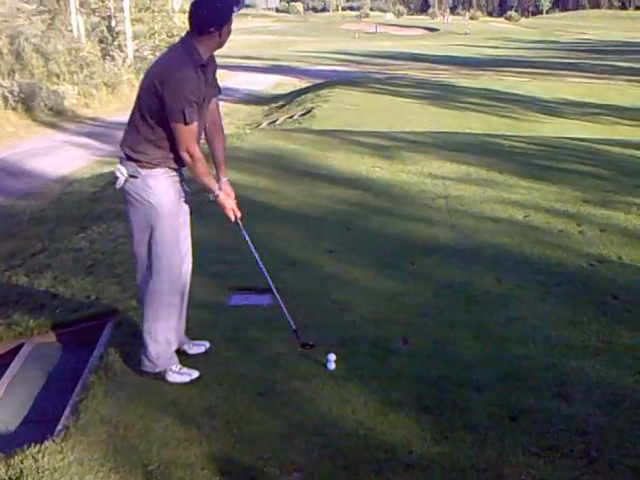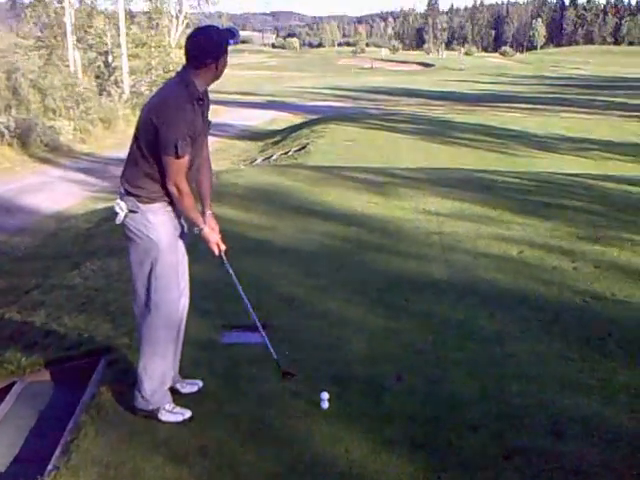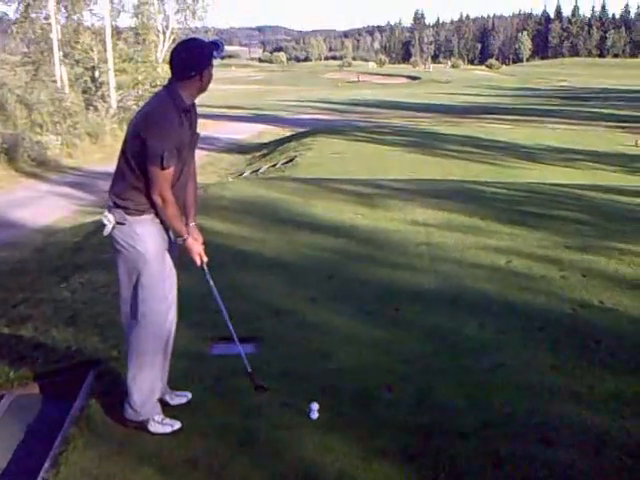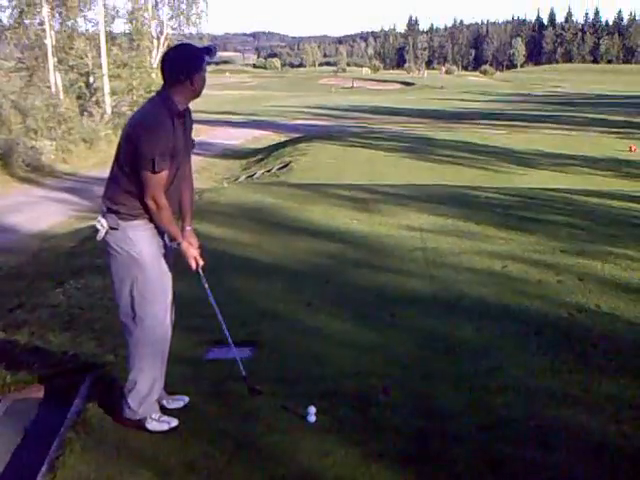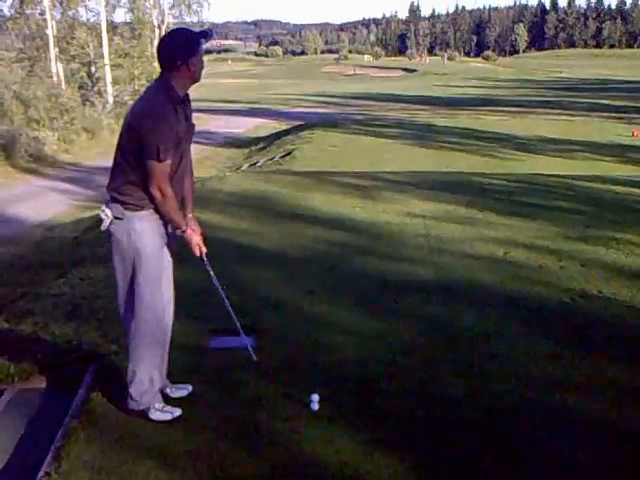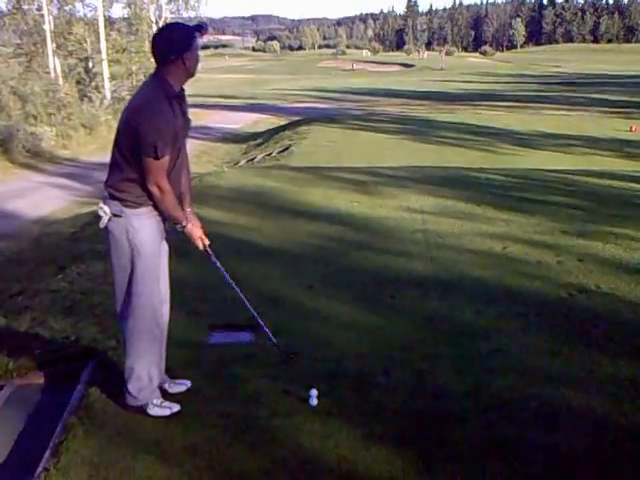
dt=0.2s
person 1, frame 1
left shoulder: (205, 62)
right shoulder: (178, 74)
left elbow: (212, 120)
right elbow: (188, 149)
left wrist: (223, 177)
right wrist: (217, 193)
left hip: (167, 171)
right hip: (150, 175)
left knee: (178, 262)
right knee: (164, 267)
left ankle: (173, 337)
right ankle: (157, 357)
person 1, frame 2
left shoulder: (199, 96)
right shoulder: (174, 107)
left elbow: (200, 157)
right elbow: (176, 183)
left wrist: (208, 213)
right wrist: (203, 227)
left hip: (165, 207)
right hip: (148, 210)
left knee: (175, 298)
right knee: (163, 303)
left ankle: (167, 376)
right ankle: (151, 396)
person 1, frame 3
left shoulder: (186, 109)
right shoulder: (162, 118)
left elbow: (188, 169)
right elbow: (160, 194)
left wrist: (191, 224)
right wrist: (185, 238)
left hip: (156, 220)
right hip: (137, 222)
left knee: (164, 310)
right knee: (151, 315)
left ankle: (156, 388)
right ankle: (141, 407)
person 1, frame 4
left shoulder: (181, 115)
right shoulder: (154, 123)
left elbow: (184, 173)
right elbow: (153, 198)
left wrist: (188, 229)
right wrist: (180, 241)
left hip: (151, 224)
right hip: (130, 226)
left knee: (161, 314)
right knee: (150, 319)
left ankle: (153, 391)
right ankle: (139, 406)
person 1, frame 5
left shoulder: (181, 101)
right shoulder: (156, 111)
left elbow: (184, 161)
right elbow: (158, 187)
left wrist: (190, 216)
right wrist: (184, 230)
left hip: (153, 213)
right hip: (134, 217)
left knee: (161, 304)
right knee: (149, 309)
left ankle: (156, 380)
right ankle: (142, 396)
person 1, frame 6
left shoulder: (175, 95)
right shoulder: (153, 108)
left elbow: (180, 156)
right elbow: (156, 183)
left wrist: (189, 210)
right wrist: (184, 224)
left hip: (150, 210)
right hip: (133, 213)
left knee: (156, 300)
right knee: (145, 305)
left ankle: (155, 375)
right ankle: (140, 391)
